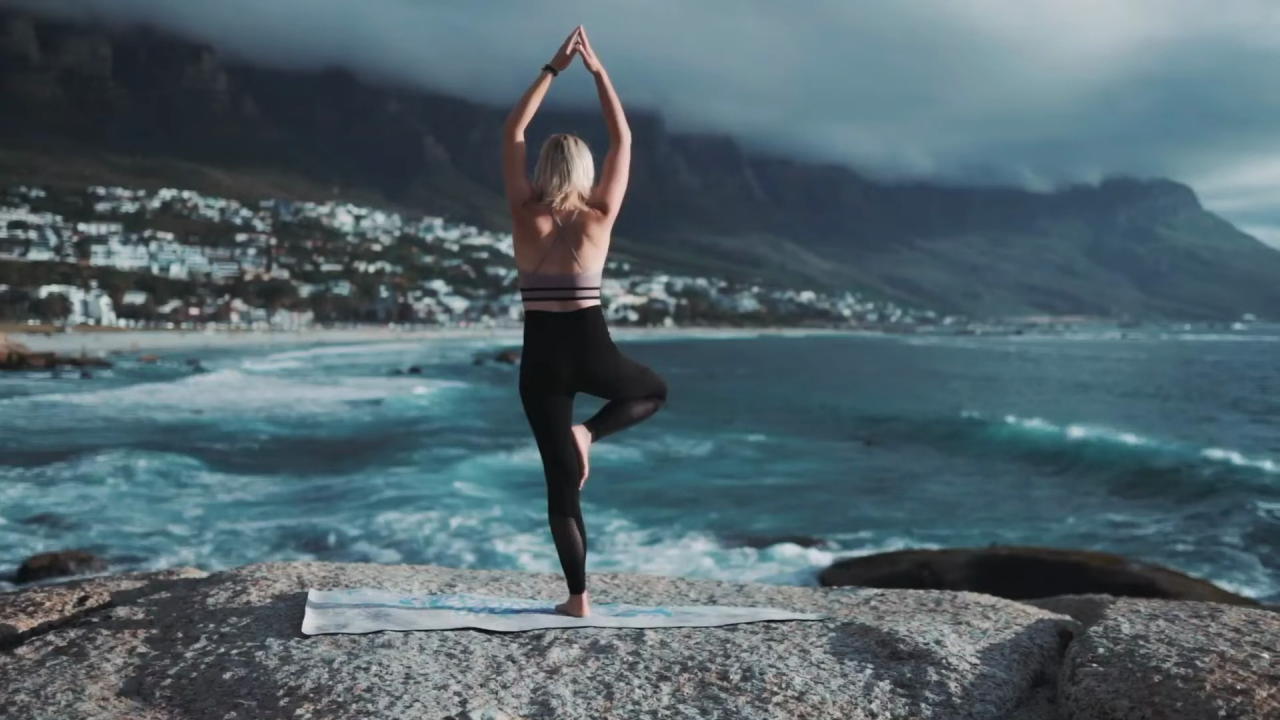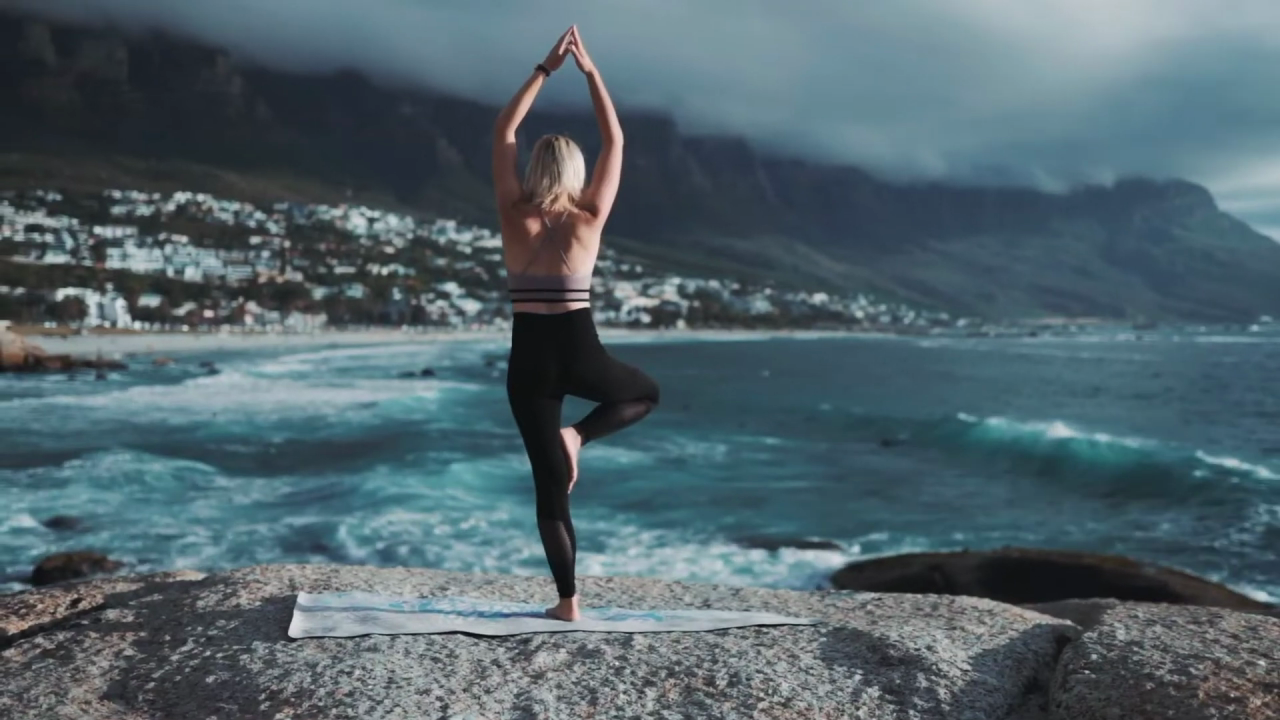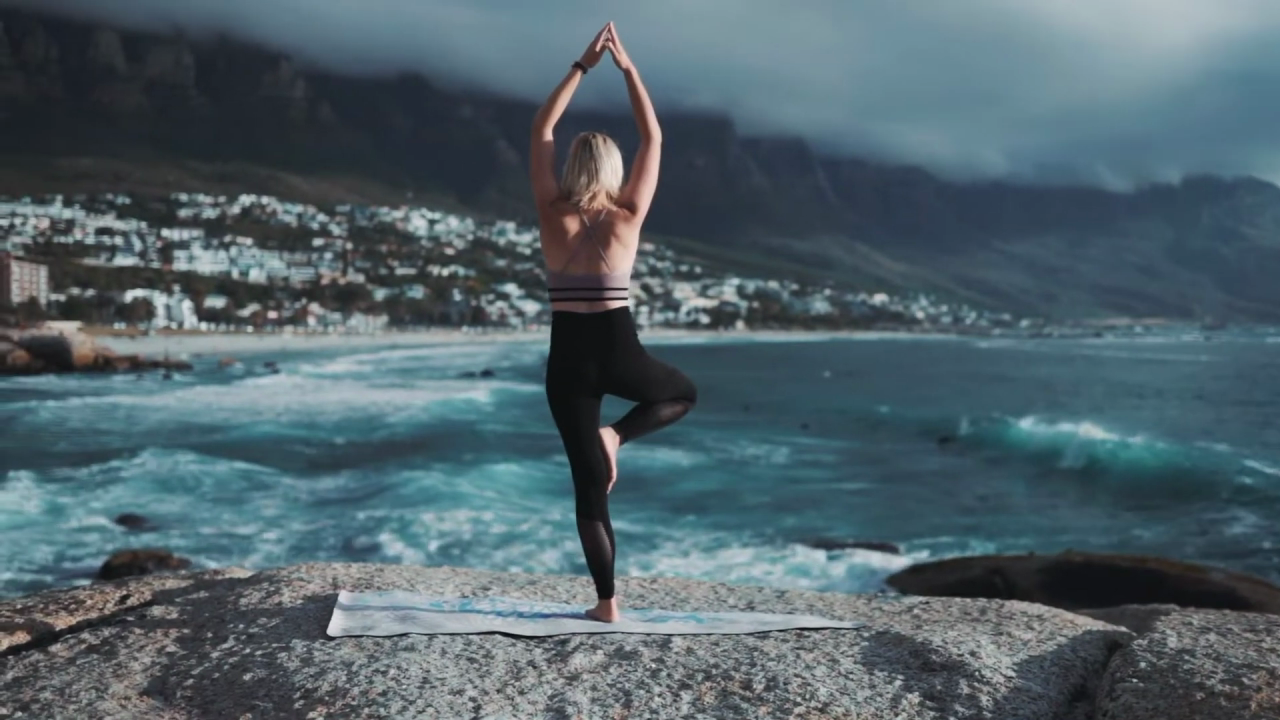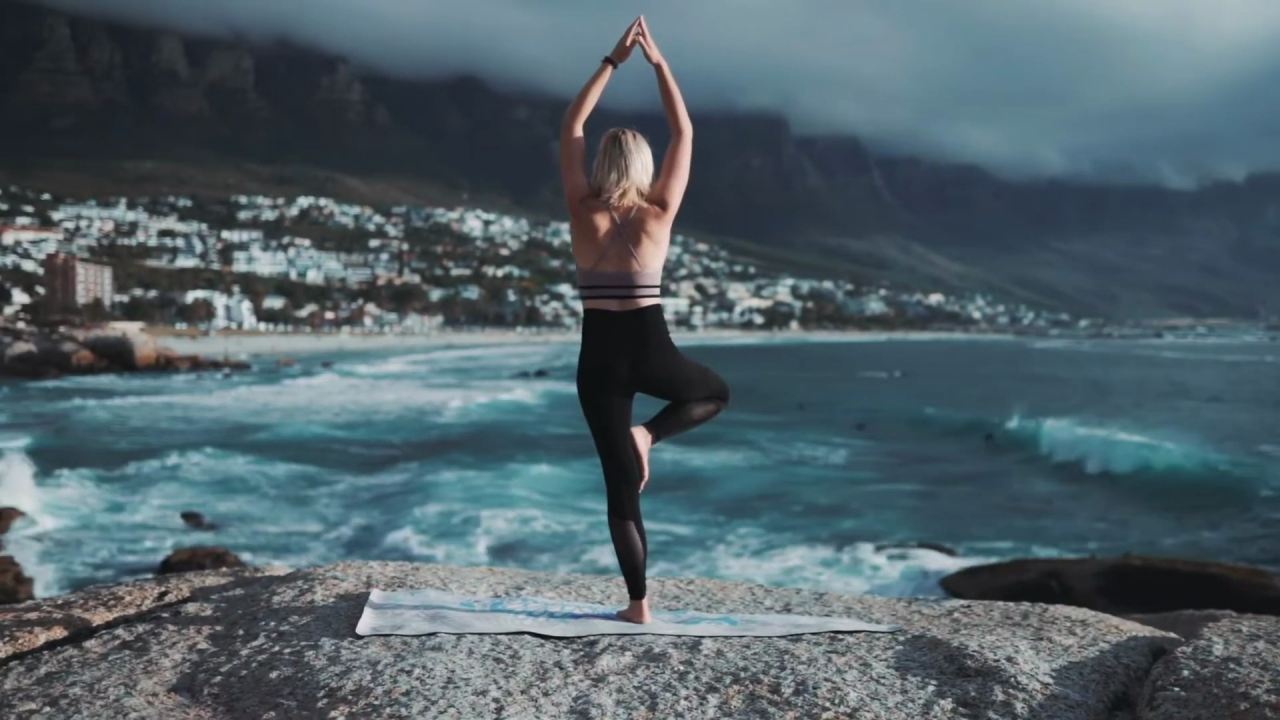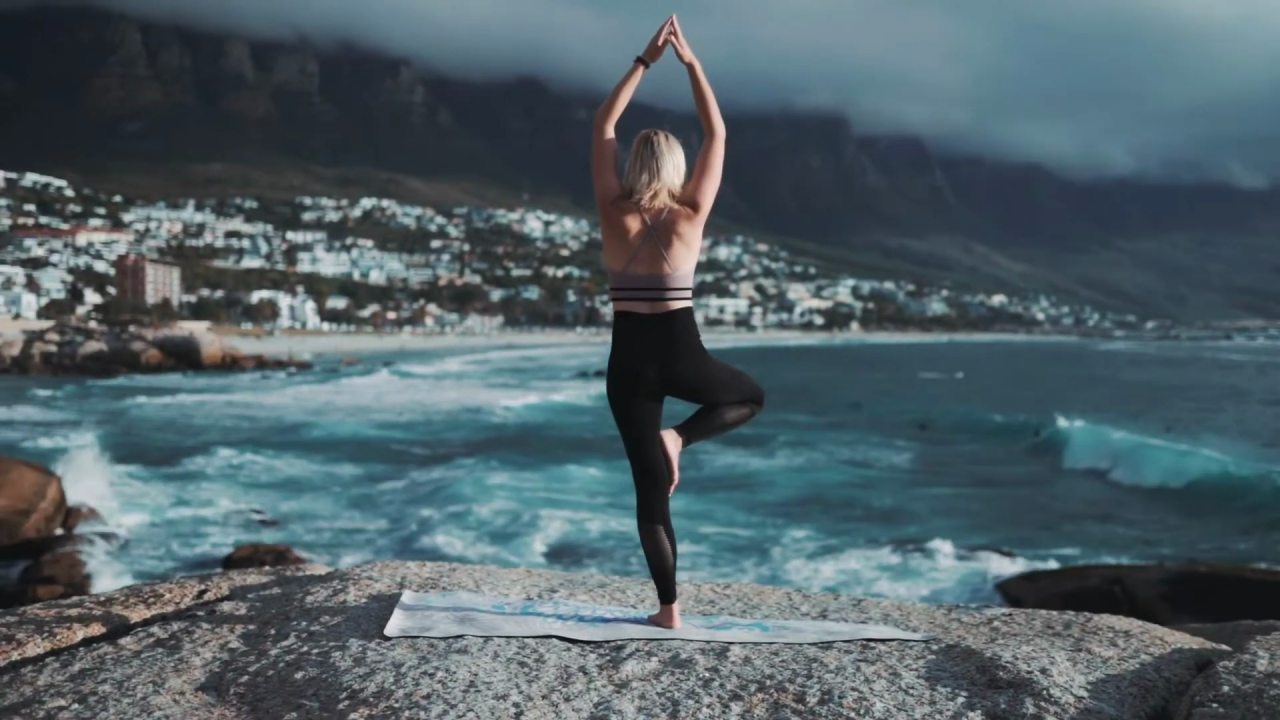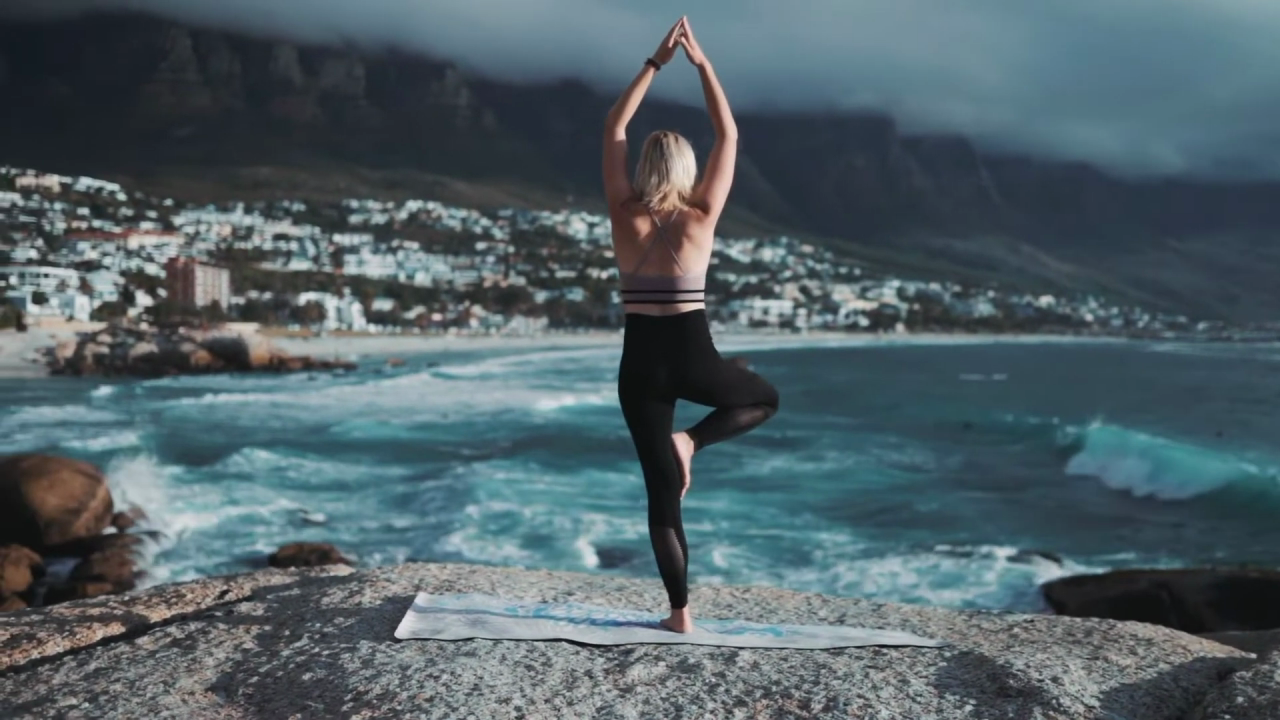
dt=0.7s
person 1, frame 1
left shoulder: (524, 216)
right shoulder: (599, 217)
left elbow: (512, 132)
right elbow: (622, 138)
left wrist: (552, 69)
right wrist: (596, 69)
left hip: (541, 357)
right hip: (591, 351)
left knee: (561, 483)
right knee: (654, 391)
left ankle: (578, 599)
right ankle: (589, 433)
person 1, frame 2
left shoulder: (513, 216)
right shoulder: (589, 219)
left elbow: (503, 133)
right elbow: (615, 140)
left wrist: (545, 68)
right wrist: (589, 69)
left hip: (529, 359)
right hip: (579, 354)
left knee: (549, 487)
right knee: (646, 393)
left ankle: (567, 602)
right ankle: (578, 435)
person 1, frame 3
left shoulder: (552, 215)
right shoulder: (628, 217)
left elbow: (541, 131)
right elbow: (652, 137)
left wrist: (582, 66)
right wrist: (626, 66)
left hip: (567, 360)
right hip: (618, 353)
left knee: (589, 487)
right knee: (684, 393)
left ankle: (607, 604)
right ankle: (616, 436)
person 1, frame 4
left shoulder: (583, 213)
right shoulder: (659, 213)
left elbow: (571, 127)
right elbow: (684, 132)
left wrist: (613, 60)
right wrist: (656, 61)
left hip: (599, 358)
right hip: (650, 352)
left knee: (621, 487)
right knee: (716, 391)
left ankle: (638, 605)
right ankle: (649, 433)
person 1, frame 5
left shoulder: (614, 214)
right shoulder: (690, 216)
left elbow: (603, 127)
right elbow: (717, 132)
left wrist: (645, 60)
right wrist: (689, 60)
left hip: (629, 360)
right hip: (681, 356)
left knee: (650, 490)
right knee: (751, 396)
left ankle: (668, 609)
right ankle: (679, 437)
person 1, frame 6
left shoulder: (624, 216)
right shoulder: (701, 218)
left elbow: (613, 129)
right elbow: (728, 135)
left wrist: (654, 63)
right wrist: (701, 62)
left hip: (640, 363)
right hip: (692, 358)
left knee: (662, 493)
right knee: (765, 398)
left ankle: (680, 614)
right ankle: (692, 440)
